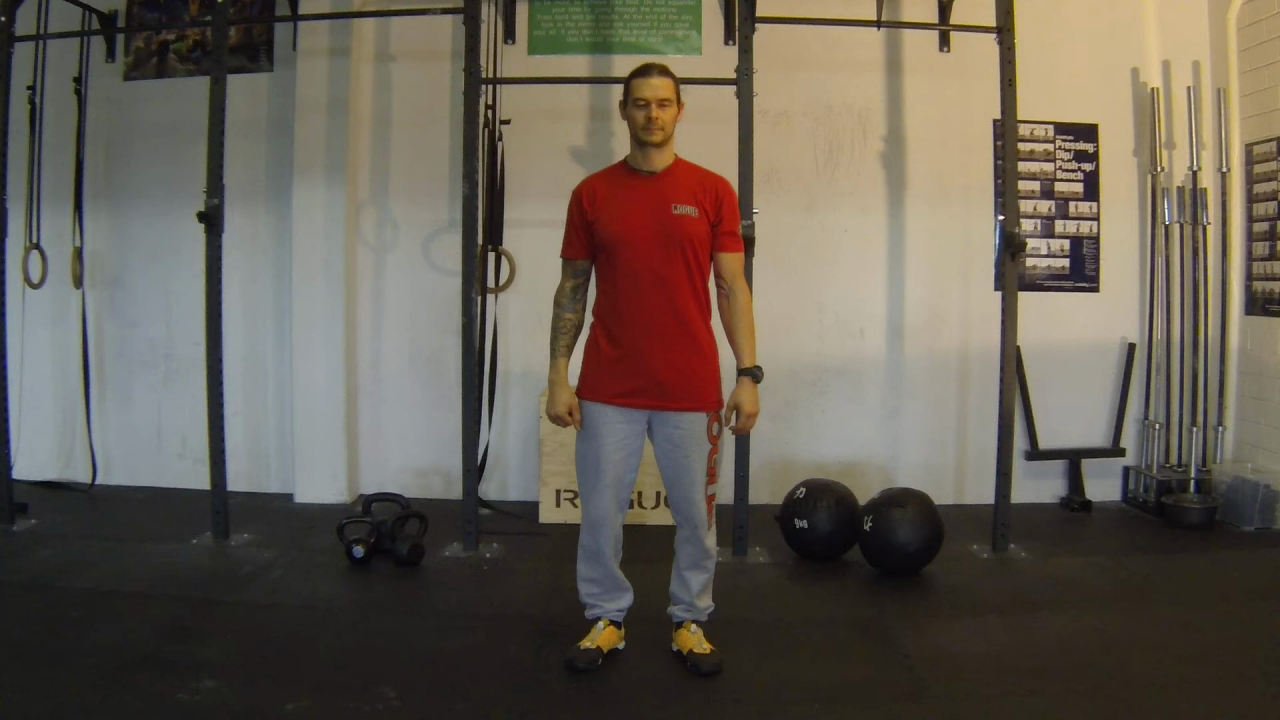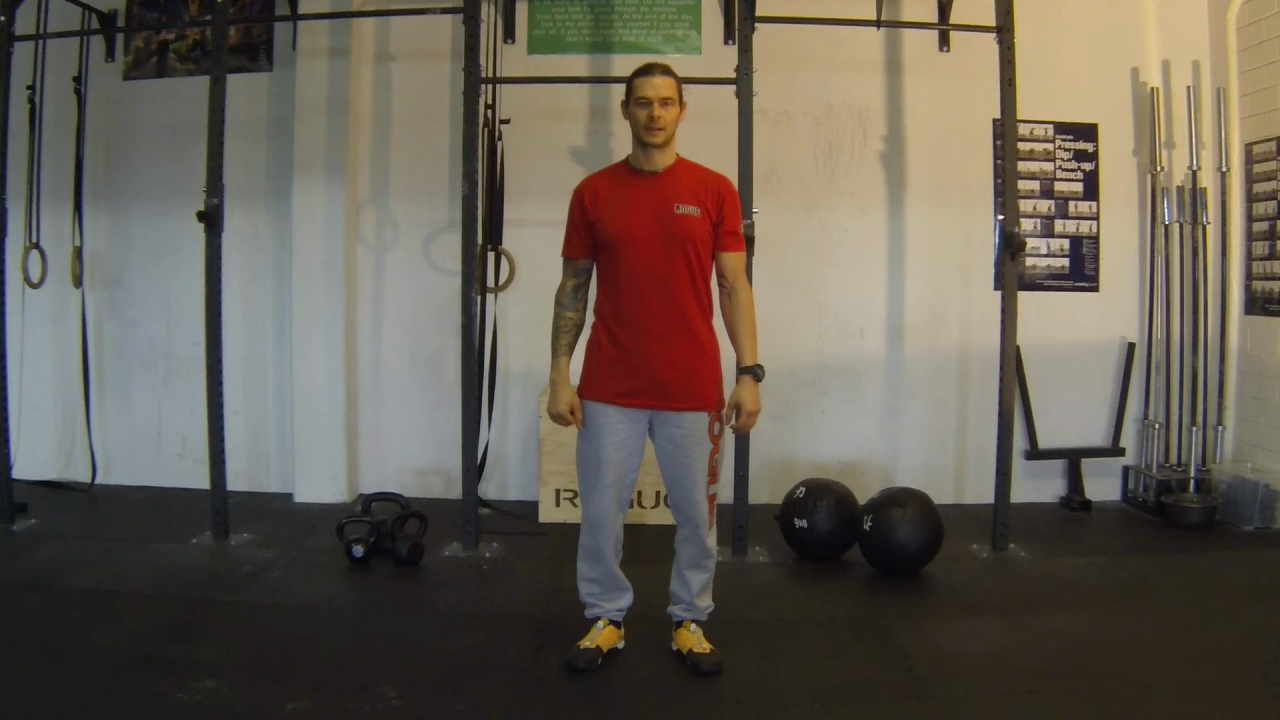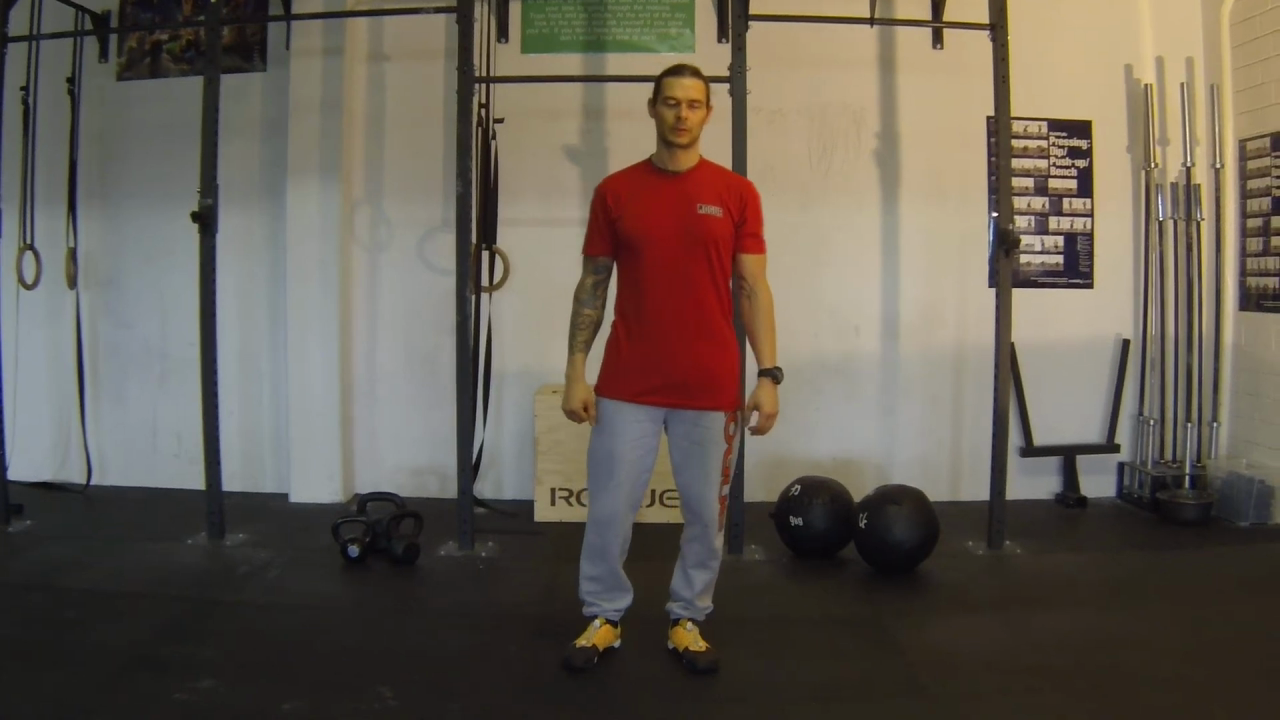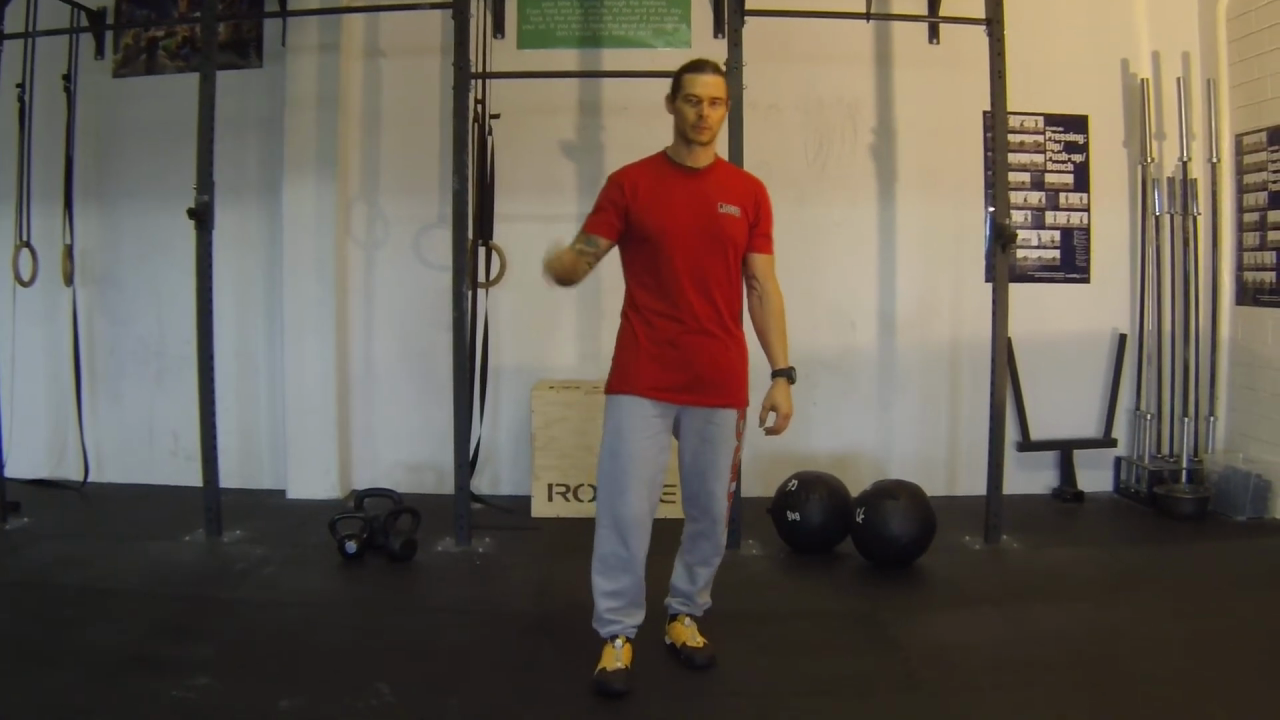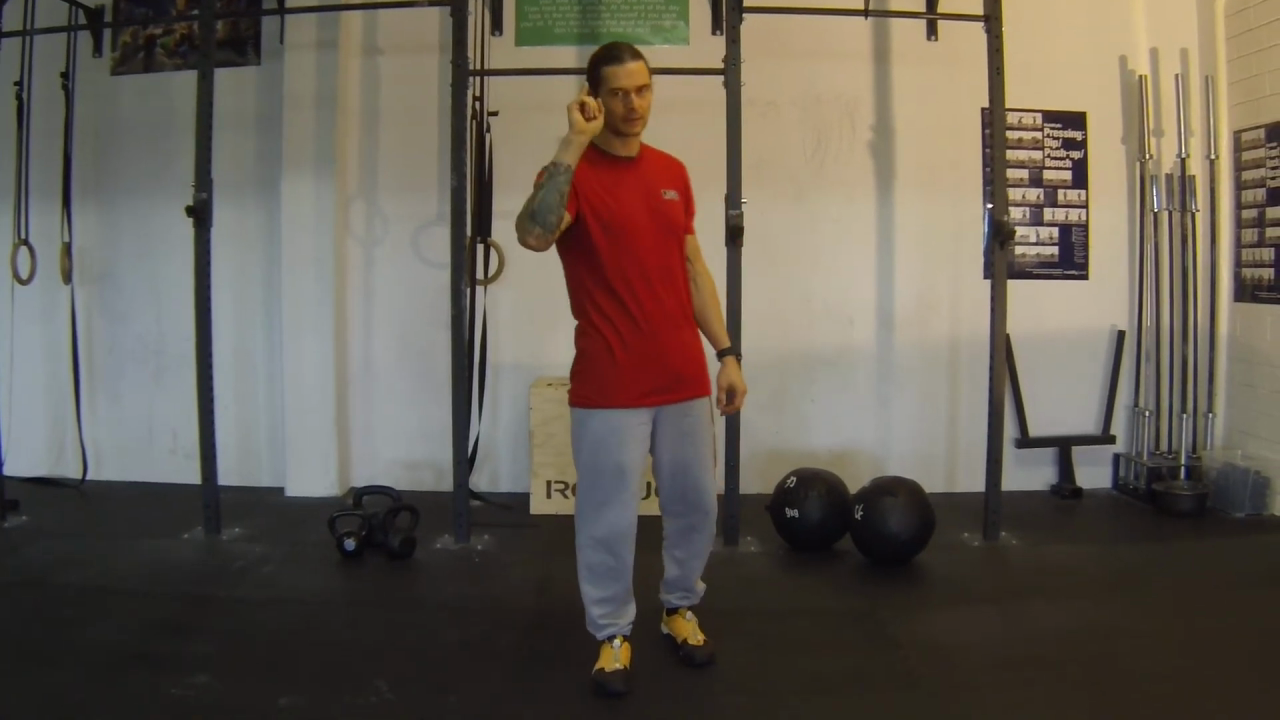
dt=1s
person 1, frame 1
left shoulder: (712, 191)
right shoulder: (591, 193)
left elbow: (732, 287)
right elbow: (570, 289)
left wrist: (748, 374)
right wrist: (558, 377)
left hip: (691, 388)
right hip: (608, 389)
left knee: (695, 512)
right knee: (600, 511)
left ankle: (689, 621)
right ankle: (605, 619)
person 1, frame 2
left shoulder: (715, 191)
right shoulder: (592, 193)
left elbow: (734, 287)
right elbow: (572, 289)
left wrist: (749, 373)
right wrist: (559, 376)
left hip: (692, 388)
right hip: (609, 388)
left knee: (696, 512)
right knee: (601, 511)
left ankle: (689, 620)
right ankle: (605, 618)
person 1, frame 3
left shoulder: (736, 194)
right shoulder: (615, 191)
left elbow: (753, 288)
right elbow: (592, 285)
left wrist: (768, 374)
right wrist: (575, 371)
left hip: (710, 387)
right hip: (628, 385)
left knee: (706, 512)
right knee: (610, 509)
left ankle: (688, 619)
right ankle: (604, 617)
person 1, frame 4
left shoulder: (748, 191)
right shoulder: (629, 183)
left elbow: (763, 287)
right elbow: (581, 261)
left wrist: (782, 374)
right wrist: (563, 262)
left hip: (719, 383)
right hip: (641, 380)
left knee: (710, 511)
right knee: (624, 509)
left ankle: (684, 615)
right ankle: (617, 634)
person 1, frame 5
left shoulder: (672, 172)
right shoulder: (569, 173)
left elbow: (693, 268)
right elbow: (534, 236)
left wrist: (725, 352)
right wrist: (575, 141)
left hip: (684, 378)
right hip: (609, 385)
left knee: (695, 503)
right knee: (608, 515)
left ankle: (680, 607)
right ankle: (612, 634)
